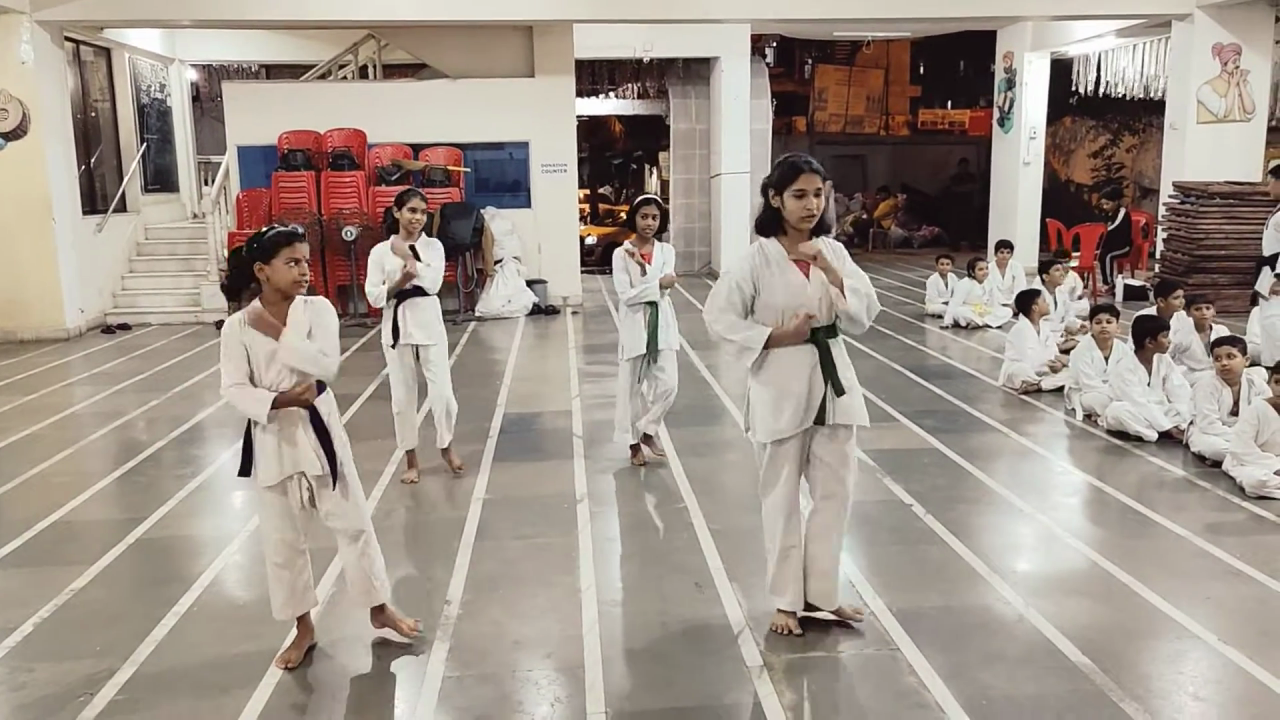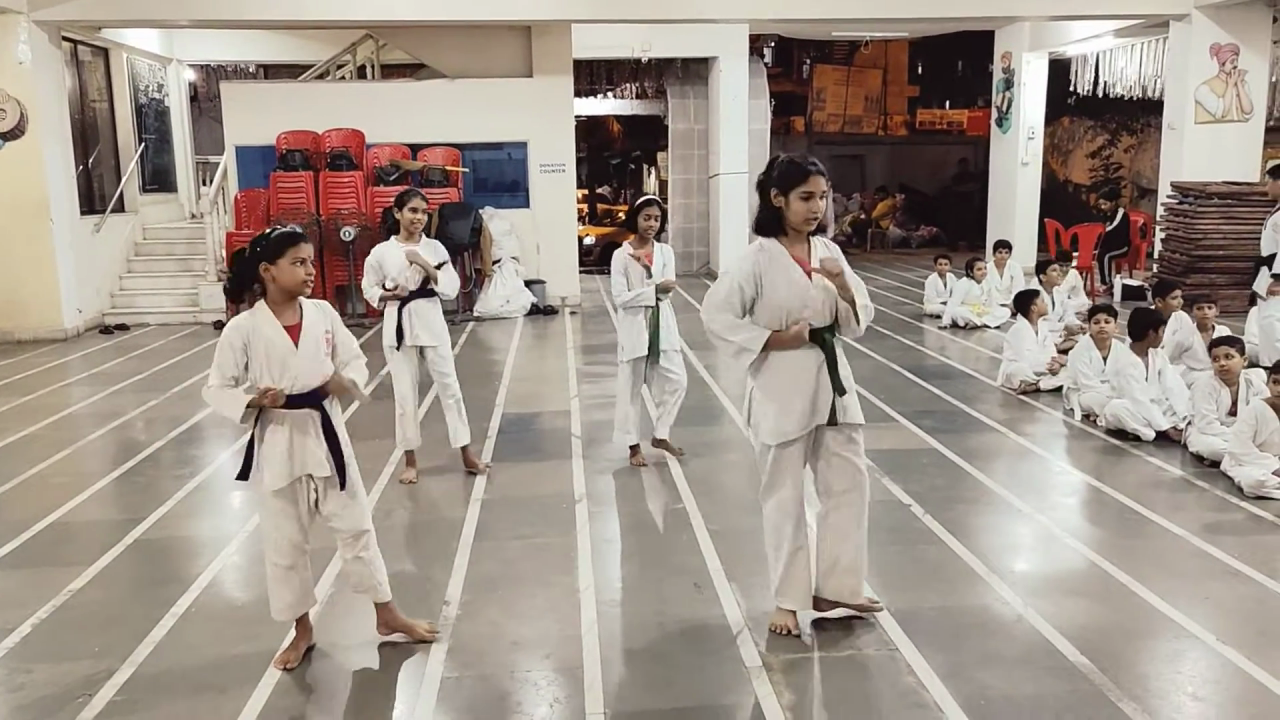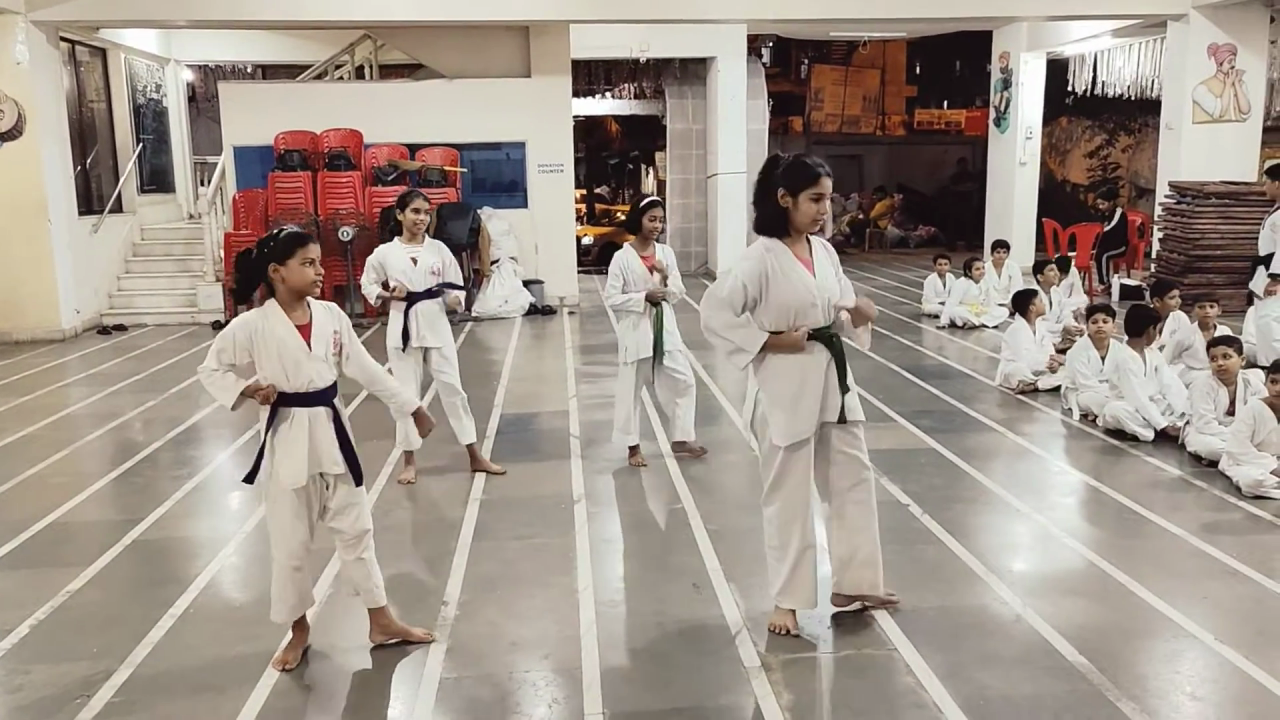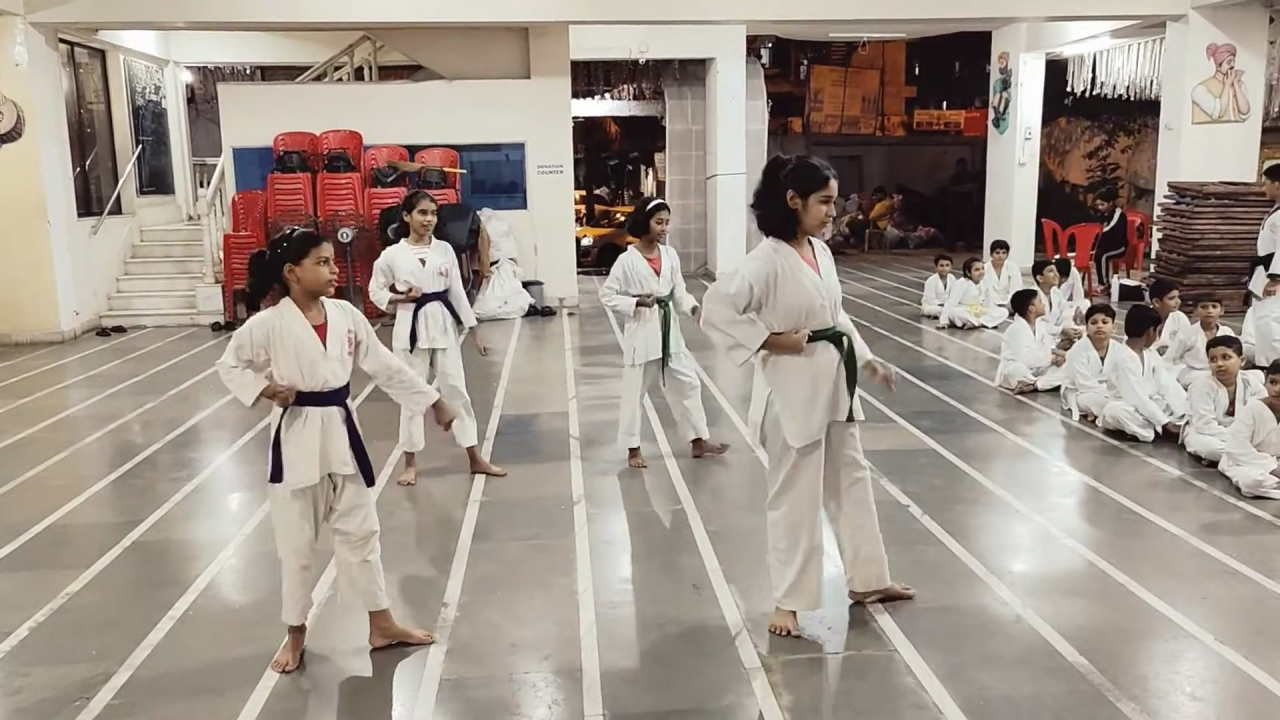
dt=0.1s
person 1, frame 1
left shoulder: (834, 252)
right shoulder: (757, 257)
left elbow: (864, 314)
right elbow: (719, 317)
left wrist: (827, 270)
right wrist: (777, 336)
left hip: (831, 379)
right hip: (779, 384)
left knee: (834, 490)
right knee: (781, 494)
left ankle: (822, 592)
right ankle: (787, 598)
person 1, frame 2
left shoulder: (828, 251)
right shoulder: (758, 258)
left elbow: (858, 318)
right elbow: (717, 316)
left wrist: (843, 286)
right wrist: (773, 339)
left hip: (831, 380)
right hip: (781, 385)
left knee: (848, 483)
right knee: (784, 494)
left ankle: (834, 588)
right ankle: (787, 598)
person 1, frame 3
left shoulder: (823, 251)
right shoulder: (761, 258)
left elbow: (842, 317)
right elbow: (715, 314)
left wrist: (857, 314)
right wrist: (771, 342)
left hip: (831, 380)
right hip: (786, 386)
left knee: (853, 479)
right knee: (787, 496)
left ankle: (854, 583)
right ankle: (787, 598)
person 1, frame 4
left shoulder: (819, 252)
right shoulder: (767, 259)
right elbow: (716, 311)
left wrist: (865, 360)
right wrist: (769, 342)
left hip: (831, 383)
right hip: (793, 387)
left knee: (852, 480)
right knee: (795, 496)
left ankle: (867, 580)
right ankle: (787, 599)
person 2, frame 1
left shoulder: (318, 309)
right shoulder: (238, 326)
left elbow: (325, 361)
right elbow: (235, 391)
left wrist: (275, 334)
right wrist: (281, 400)
left hip: (321, 430)
right hip: (273, 438)
left knee: (353, 521)
right knee: (282, 540)
left ankle: (379, 607)
right ankle: (303, 629)
person 2, frame 2
left shoulder: (324, 314)
right shoulder: (244, 329)
left elbow: (355, 360)
right elbow: (215, 388)
left wrist: (346, 382)
right wrist: (252, 403)
left hip: (325, 432)
right hip: (276, 441)
left knee: (355, 526)
right knee: (284, 544)
left ankle: (387, 614)
right ankle: (301, 630)
person 2, frame 3
left shoulder: (331, 315)
right shoulder: (251, 325)
left elbow: (365, 367)
right elbow: (210, 370)
left wrist: (409, 405)
right wrist: (245, 392)
left hip: (331, 431)
right hip: (285, 438)
left knee: (355, 528)
right knee: (289, 544)
left ankle: (381, 620)
right ankle: (298, 631)
person 2, frame 4
left shoulder: (346, 314)
right shoulder: (267, 324)
left elbow: (384, 364)
right elbow: (229, 365)
left wrist: (431, 400)
right wrist: (264, 390)
left hip: (341, 430)
right hip: (296, 437)
left knee: (359, 531)
right knee: (297, 544)
left ankle: (382, 623)
right ankle: (295, 634)
person 3, frame 1
left shoulder: (433, 246)
right shoulder: (381, 251)
left elbow: (431, 283)
right elbow: (374, 296)
left wrist: (406, 258)
right wrist: (400, 281)
left hip: (428, 323)
right hip: (396, 326)
left knee: (442, 391)
right knee: (402, 396)
left ankle: (446, 447)
right ankle: (412, 460)
person 3, frame 2
left shoulder: (434, 247)
right shoulder: (381, 252)
left elbow: (452, 286)
right elbow: (368, 288)
left wrist: (427, 269)
right wrist: (388, 295)
left hip: (432, 323)
right hip: (399, 327)
left knee: (450, 389)
right knee: (405, 396)
left ankle: (468, 456)
right ankle: (410, 461)
person 3, frame 3
left shoulder: (438, 249)
right shoulder: (384, 253)
left elbow: (457, 283)
right elbow: (367, 285)
left wrist: (455, 298)
right wrist: (388, 296)
left hip: (436, 324)
right hip: (403, 328)
left knee: (452, 388)
right knee: (407, 396)
left ankle: (475, 456)
right ankle: (409, 461)
person 3, frame 4
left shoulder: (444, 249)
right shoulder: (392, 255)
left elbow: (457, 292)
right elbow: (375, 292)
left wrist: (471, 330)
right wrist: (401, 298)
left hip: (443, 326)
right hip: (410, 329)
left knee: (456, 391)
left ankle: (475, 458)
right ankle: (409, 462)
person 4, frame 1
left shoulder: (666, 251)
right shoulder: (621, 254)
left elbow: (664, 286)
right elbow: (626, 295)
left wrist: (642, 266)
right wrist: (658, 283)
left hip: (662, 321)
right hip: (634, 323)
left knee: (666, 383)
right knee: (630, 385)
left ankle: (647, 431)
right ankle: (635, 443)
person 4, frame 2
left shoulder: (665, 252)
right shoulder: (621, 255)
left elbow: (667, 288)
right elbow: (620, 297)
left wrist: (648, 269)
right wrist: (654, 290)
left hip: (663, 323)
right hip: (634, 325)
left knee: (675, 380)
right knee: (630, 386)
left ankle: (661, 435)
right ankle: (633, 445)
person 4, frame 3
left shoulder: (666, 253)
right shoulder: (622, 256)
left elbow: (677, 294)
right elbow: (612, 298)
left wrist: (666, 278)
right wrist: (645, 297)
left hip: (664, 325)
right hip: (635, 326)
left knee: (683, 380)
right knee: (630, 388)
left ankle: (681, 439)
right ankle: (633, 446)
person 4, frame 4
left shoulder: (669, 255)
right shoulder: (627, 260)
left elbow: (678, 292)
right elbow: (606, 295)
left wrist: (691, 306)
right wrist: (635, 303)
left hip: (667, 327)
right hip: (640, 329)
left knee: (687, 382)
right knee: (635, 390)
left ankle: (699, 441)
right ankle: (633, 447)
